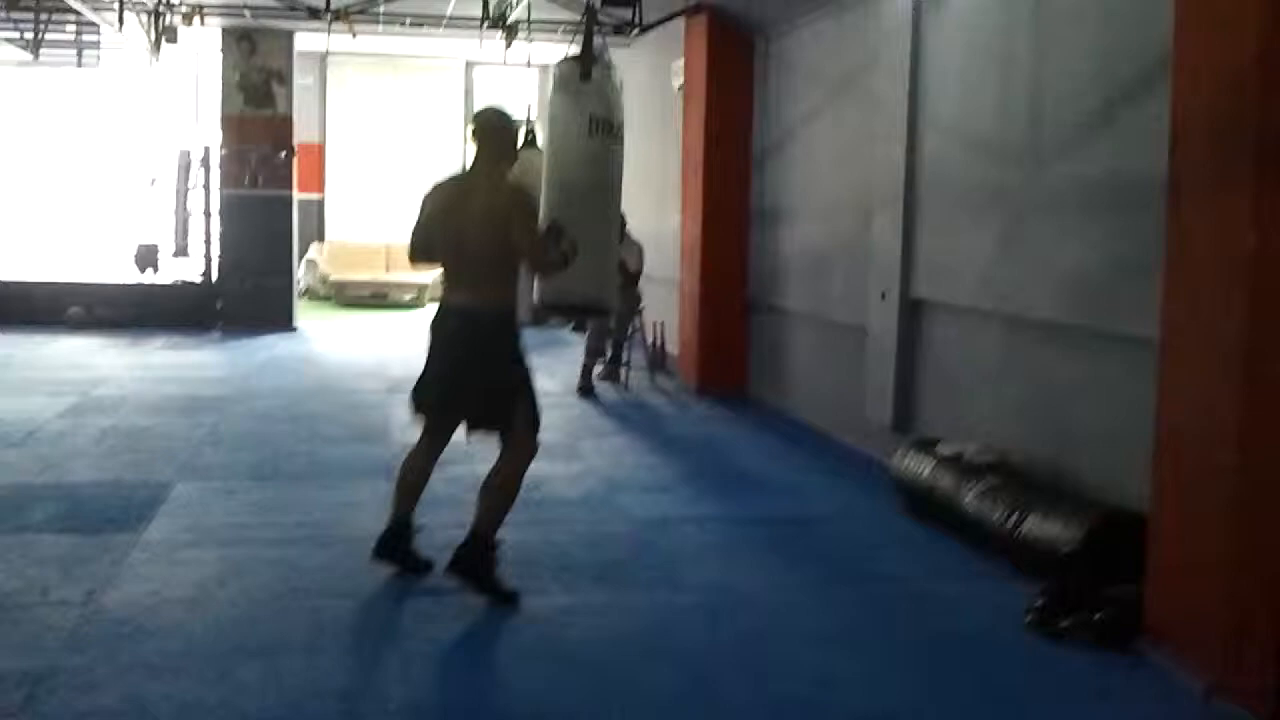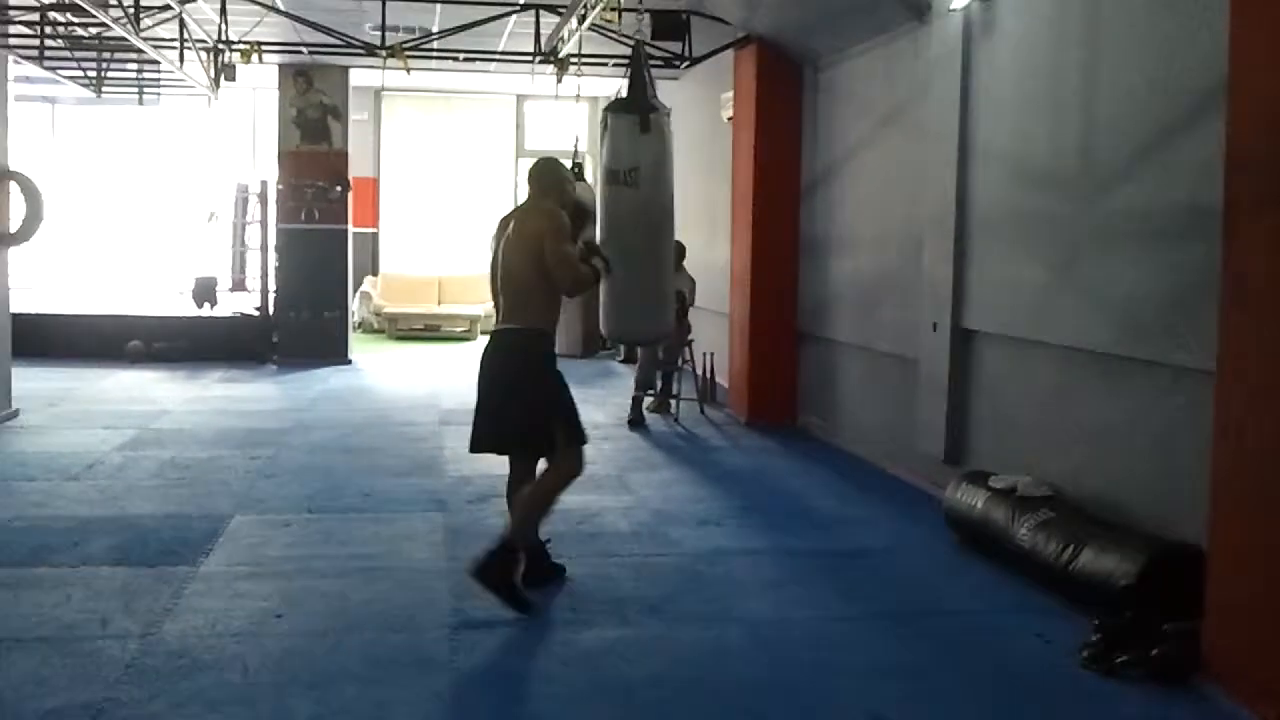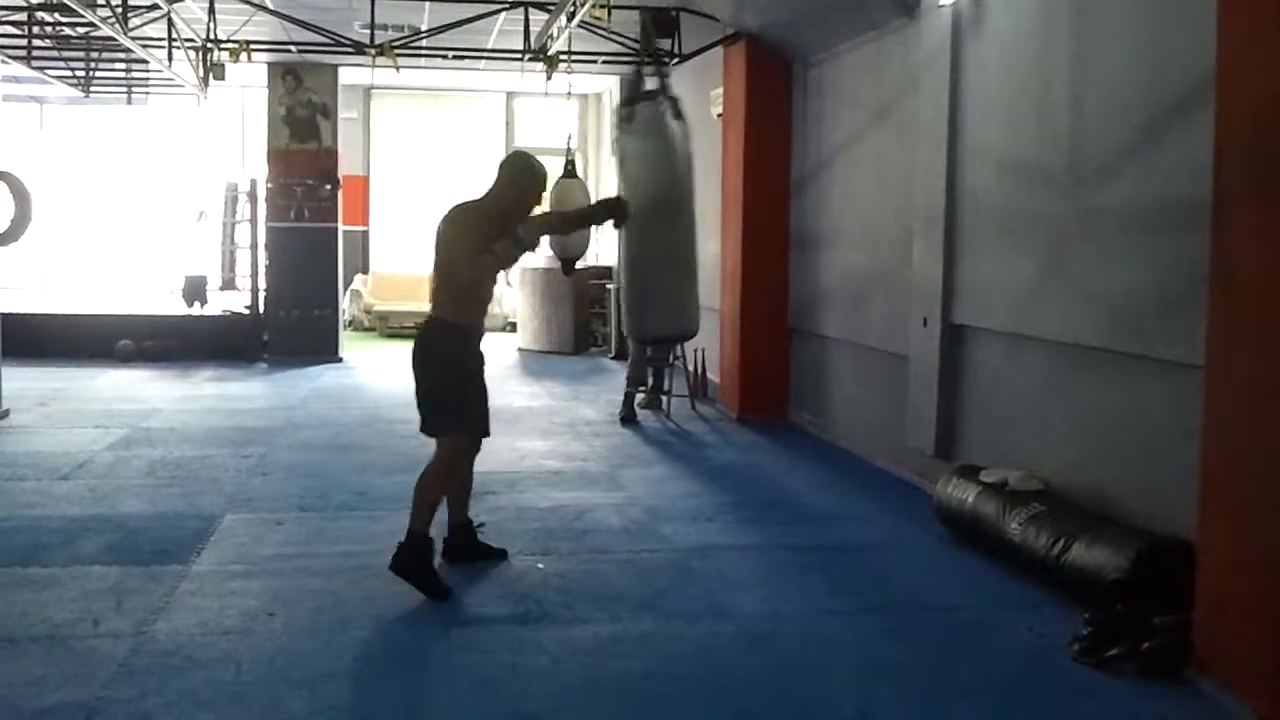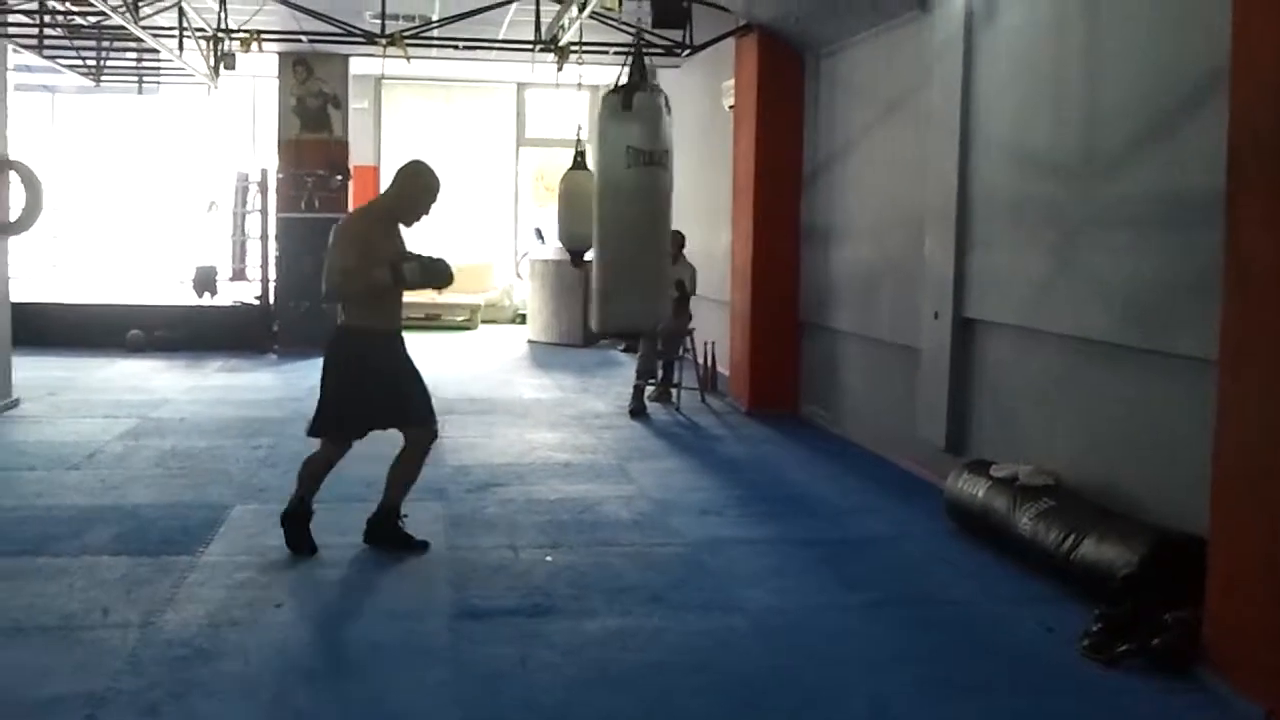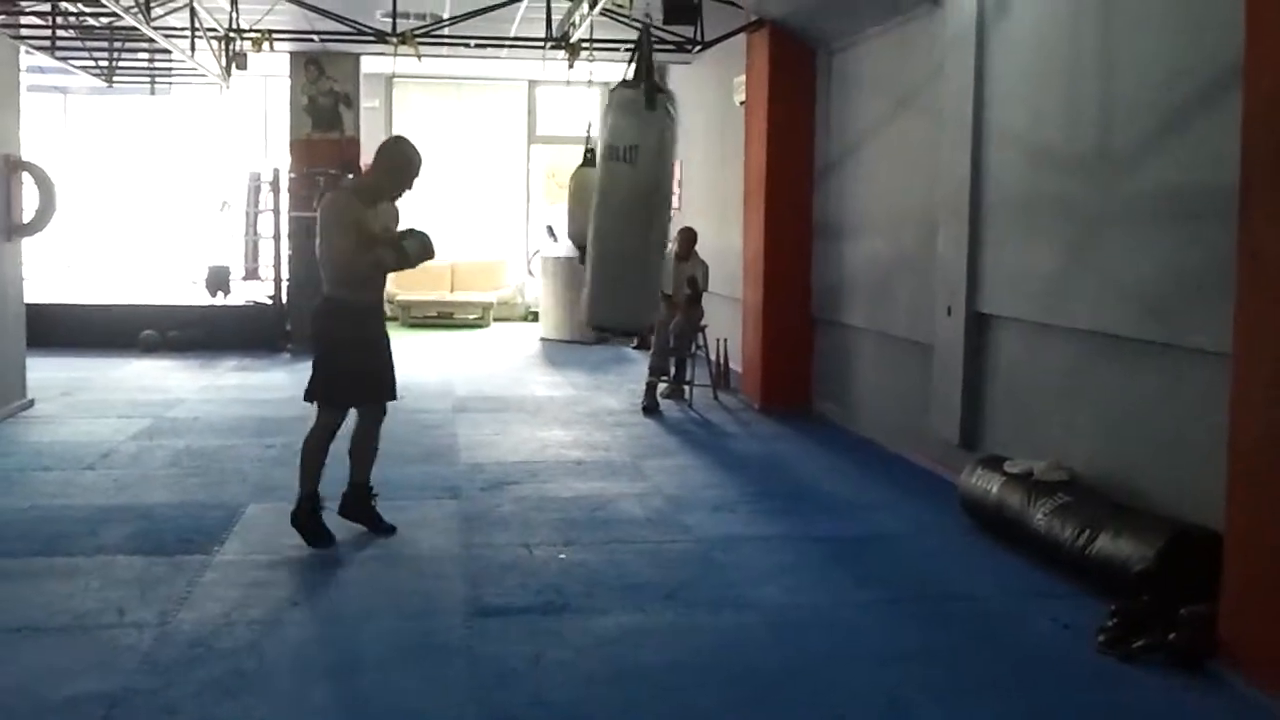
dt=1s
person 1, frame 1
left shoulder: (440, 194)
right shoulder: (513, 197)
left elbow: (418, 253)
right elbow: (538, 261)
right wrist: (562, 250)
left hip: (451, 323)
right hip: (492, 329)
left knee: (433, 435)
right knee: (521, 444)
left ankle: (397, 535)
right ankle: (475, 551)
person 1, frame 2
left shoulder: (510, 222)
right shoulder: (549, 218)
right elbow: (570, 283)
left wrist: (577, 254)
right wrist: (598, 265)
left hip: (501, 350)
right hip: (528, 353)
left knee: (522, 463)
right knee: (566, 460)
left ankle: (532, 559)
right ankle: (503, 559)
person 1, frame 3
left shoulder: (495, 217)
right shoulder: (463, 219)
left elbow: (545, 224)
right elbow: (464, 276)
left wrist: (601, 211)
right wrist: (511, 247)
left hip: (462, 342)
right hip: (443, 343)
left knee: (467, 444)
right knee: (453, 447)
left ankle: (460, 536)
right ankle: (413, 551)
person 1, frame 4
left shoulder: (392, 230)
right shoulder: (355, 227)
right elbow: (336, 286)
left wrist: (422, 273)
right wrist: (399, 273)
left hip: (390, 346)
right hip: (355, 346)
left knee: (423, 434)
right knee: (335, 445)
left ankle: (386, 523)
right ankle: (297, 515)
person 1, frame 5
left shoulder: (387, 209)
right shoulder: (338, 205)
right elbow: (343, 267)
left wrist: (408, 252)
right wrist: (398, 255)
left hip: (371, 316)
right hip: (340, 317)
left knee: (374, 413)
right knee: (331, 416)
left ankle: (357, 497)
right ankle: (307, 507)
